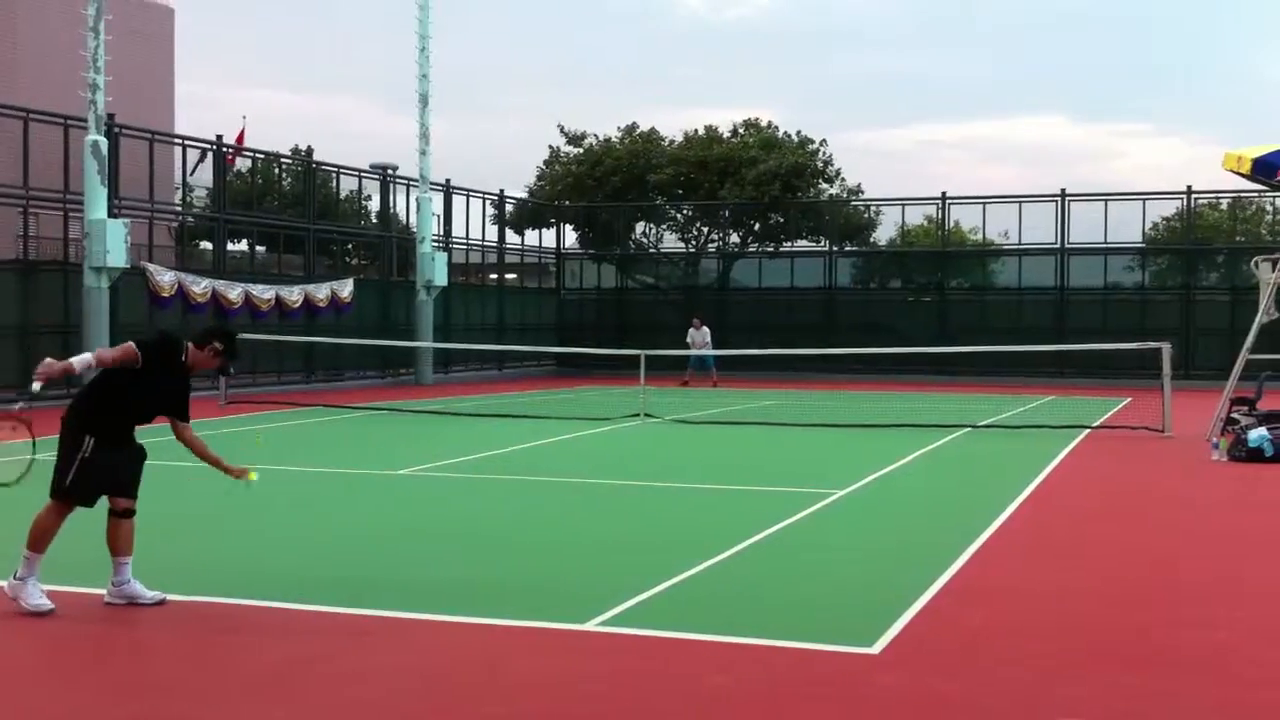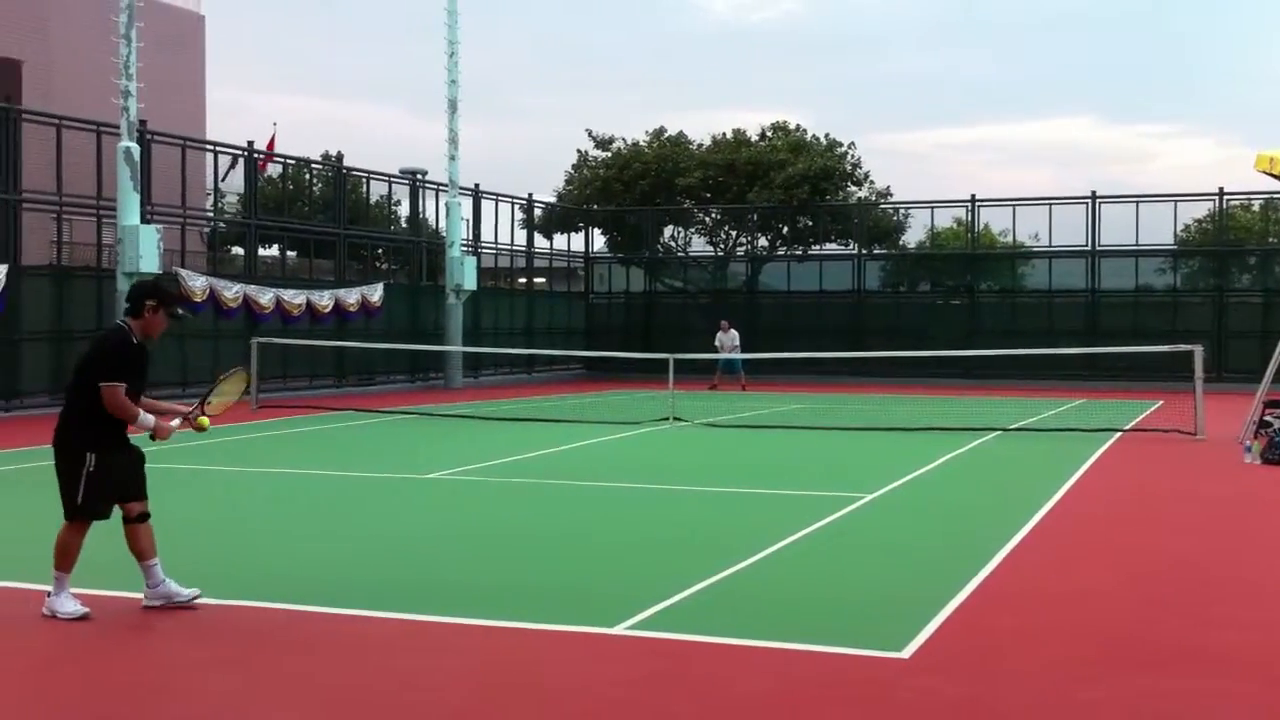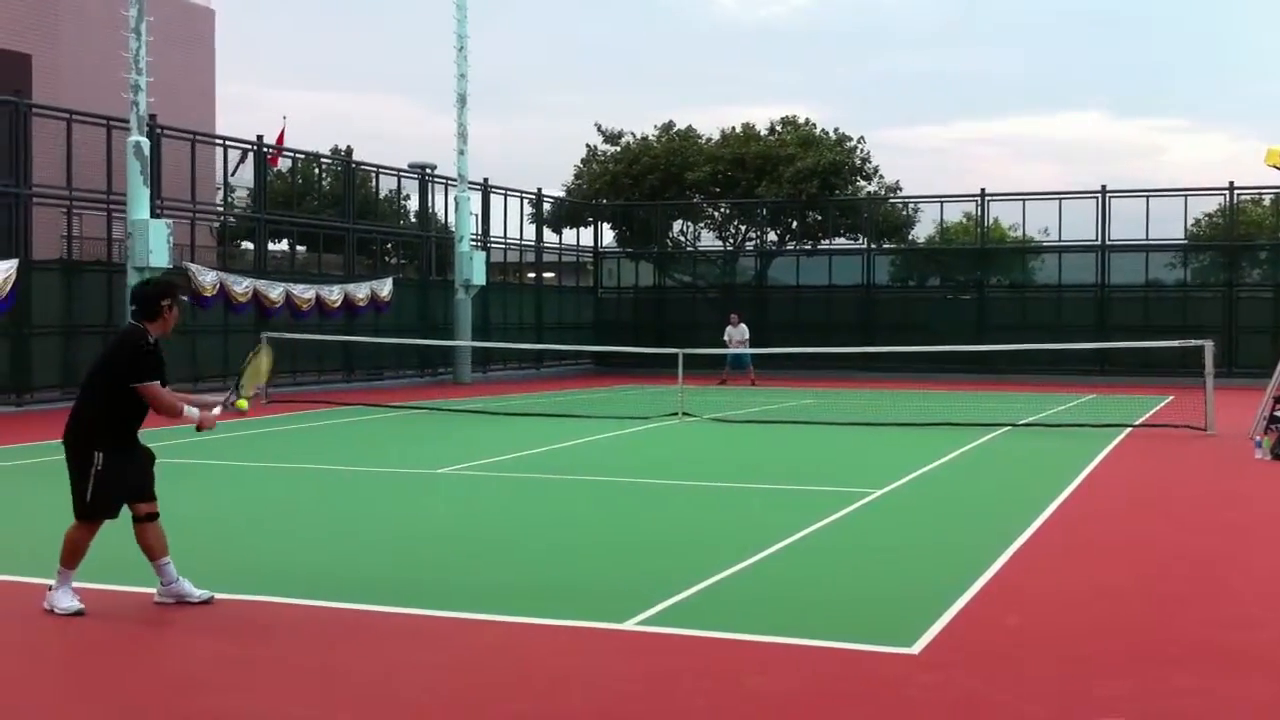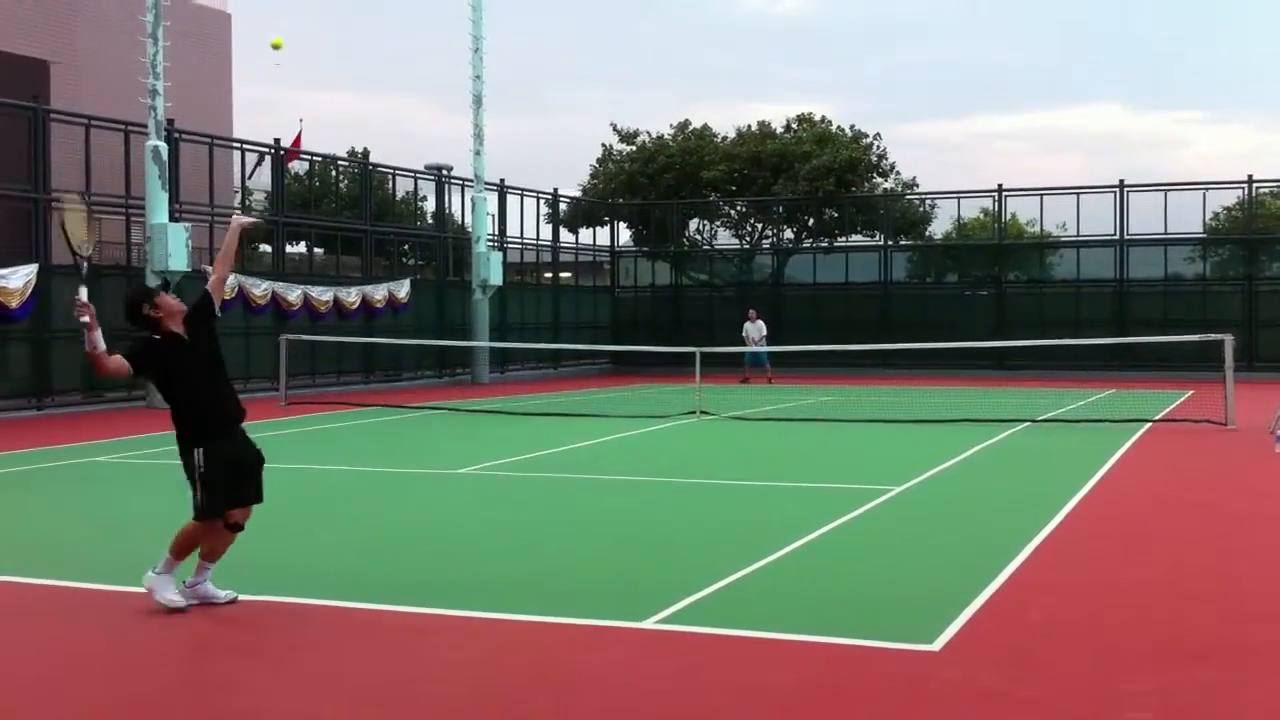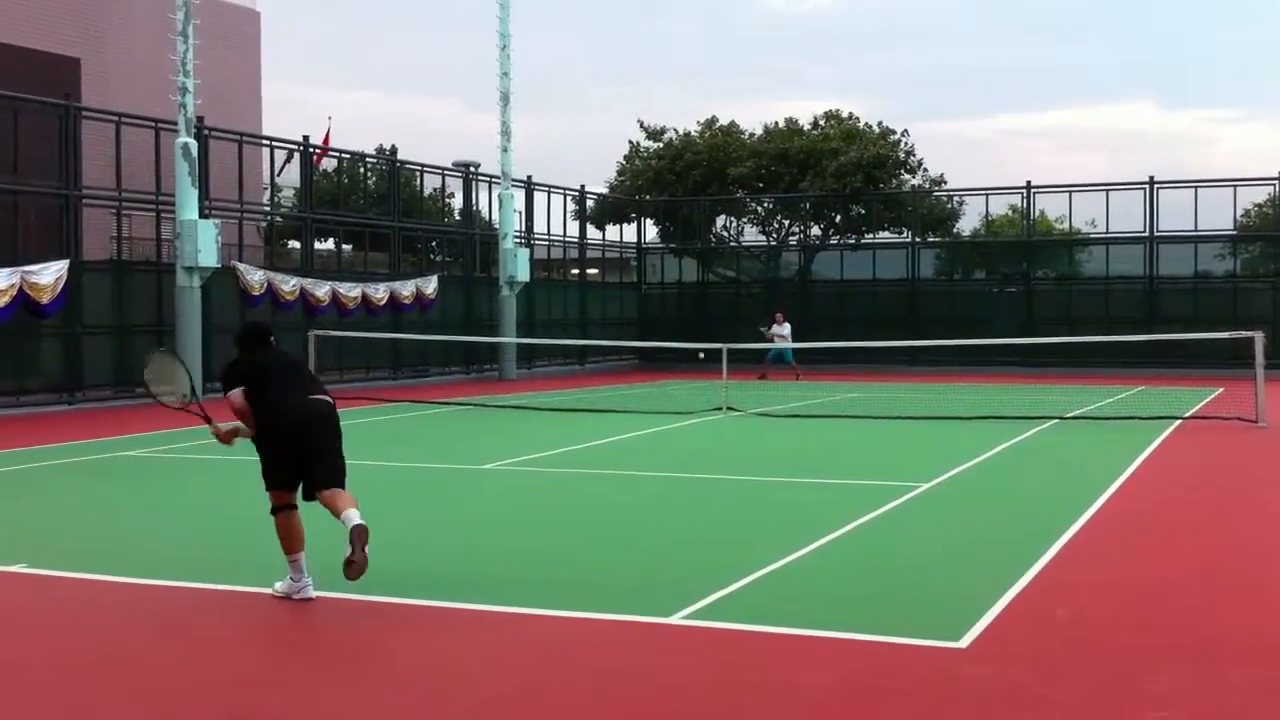
dt=1s
person 1, frame 1
left shoulder: (180, 379)
right shoulder: (165, 348)
left elbow: (183, 432)
right elbow: (115, 356)
left wrist: (224, 466)
right wrist: (67, 367)
left hip: (119, 435)
right hip: (87, 427)
left knee: (124, 505)
right knee: (63, 502)
left ankle: (121, 584)
right ankle: (24, 580)
person 1, frame 2
left shoulder: (134, 346)
right shoulder: (116, 343)
right elbow: (114, 402)
left wrist: (178, 410)
right wrist: (153, 425)
left hip: (112, 442)
right hip: (83, 443)
left knee: (137, 510)
right knee: (80, 518)
left ankle: (157, 586)
right ankle: (57, 596)
person 1, frame 3
left shoulder: (146, 345)
right shoulder: (134, 345)
left elbow: (162, 395)
right elbow: (157, 402)
left wrist: (211, 401)
right wrist: (198, 417)
left hip: (122, 441)
right hip: (93, 442)
left knee: (147, 510)
right knee: (91, 517)
left ankle: (171, 584)
right ankle: (59, 589)
person 1, frame 4
left shoulder: (198, 321)
right shoulder: (151, 350)
left elbow: (220, 273)
right elbow: (106, 367)
left wrist: (235, 228)
right wrist: (90, 325)
left hip: (233, 436)
right hip: (201, 442)
left knee: (235, 515)
right knee: (211, 518)
left ankle: (195, 584)
right ankle: (161, 575)
person 1, frame 5
left shoulder: (236, 369)
right shoulder: (290, 362)
left elbow: (238, 404)
left wrist: (246, 430)
right wrist: (240, 429)
left hip: (280, 422)
right hip: (321, 413)
left knee: (282, 500)
right knee: (331, 489)
left ankle: (298, 580)
right ankle: (354, 523)
